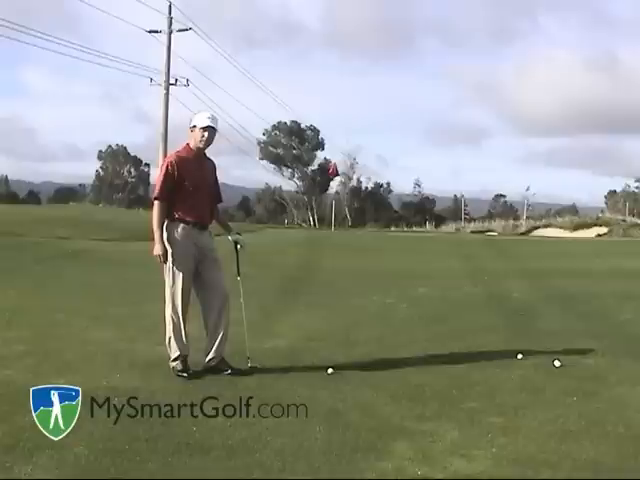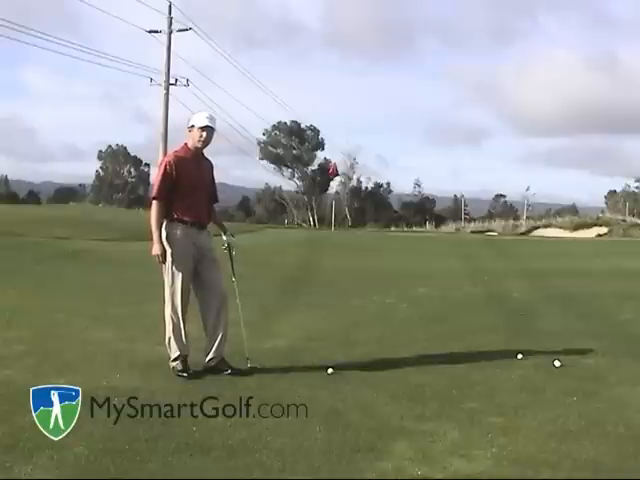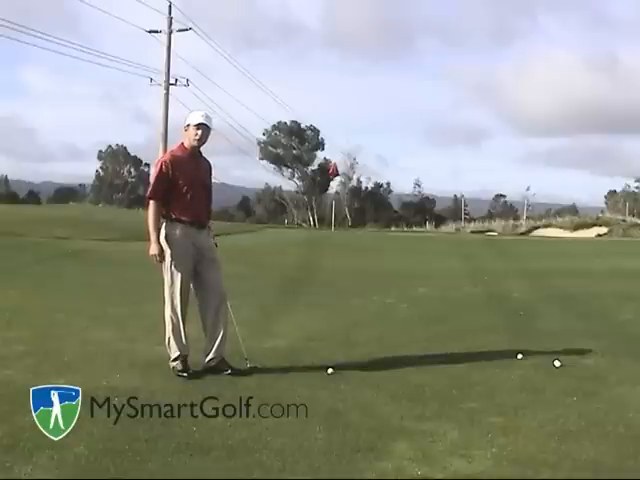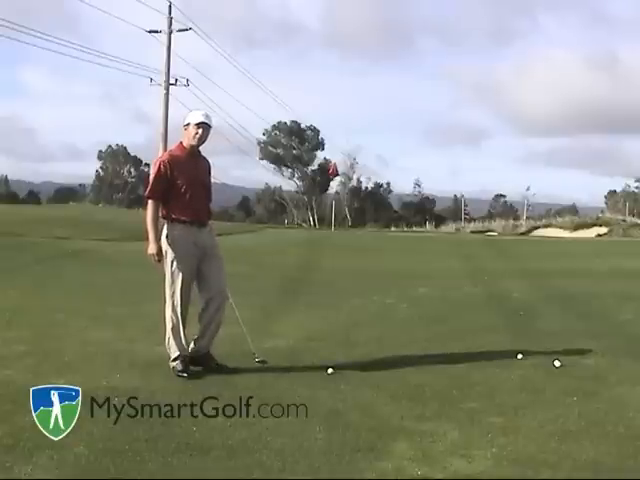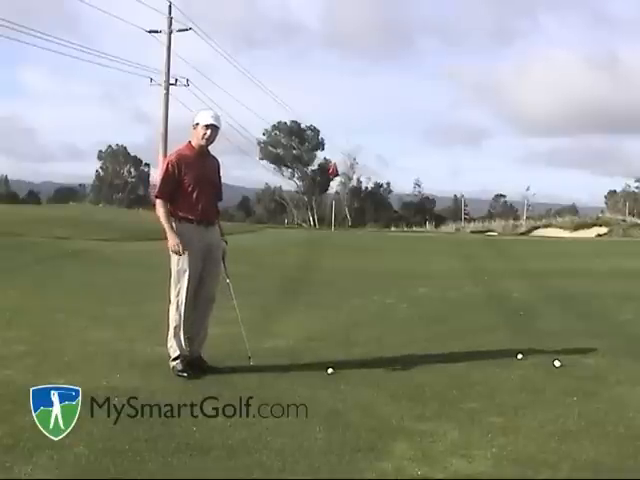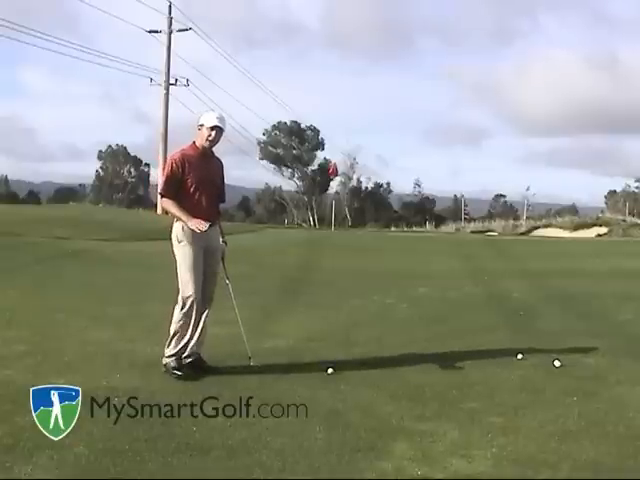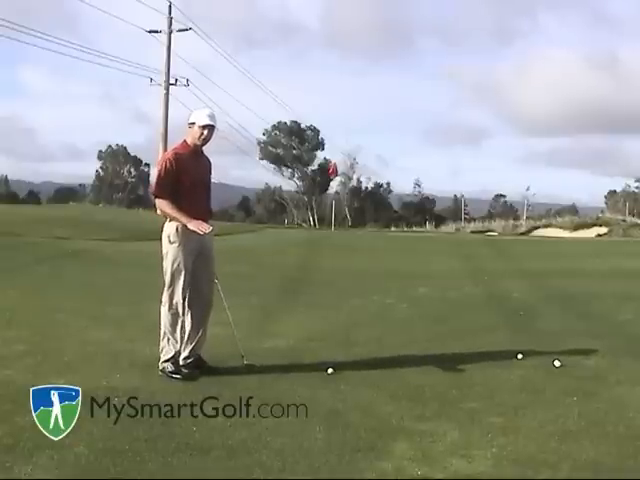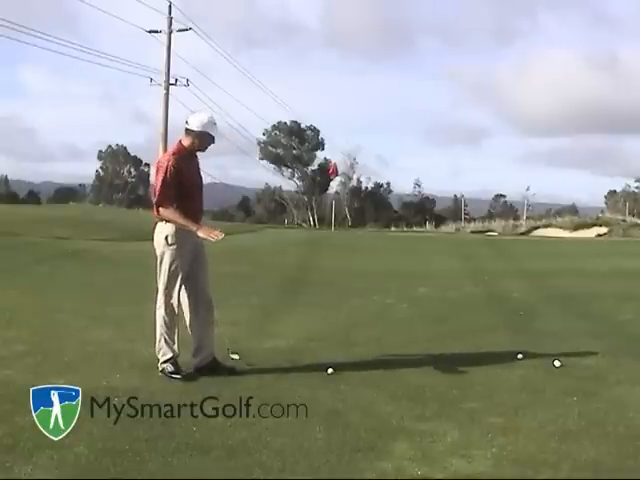
dt=0.5s
person 1, frame 1
left shoulder: (210, 166)
right shoulder: (175, 161)
right elbow: (159, 202)
left wrist: (229, 231)
right wrist: (158, 240)
left hip: (204, 236)
right hip: (180, 234)
left knee: (218, 296)
right knee: (178, 300)
left ankle: (215, 357)
right ankle: (178, 357)
person 1, frame 2
left shoulder: (207, 165)
right shoulder: (173, 161)
right elbow: (157, 201)
left wrist: (223, 229)
right wrist: (157, 240)
left hip: (203, 235)
right hip: (178, 234)
left knee: (216, 296)
right knee: (177, 300)
left ankle: (214, 357)
right ankle: (178, 357)
person 1, frame 3
left shoulder: (205, 165)
right shoulder: (169, 161)
right elbow: (154, 202)
left wrist: (210, 233)
right wrist: (154, 240)
left hip: (202, 235)
right hip: (177, 234)
left knee: (215, 295)
right knee: (177, 299)
left ankle: (214, 357)
right ankle: (178, 357)
person 1, frame 4
left shoulder: (204, 163)
right shoulder: (167, 161)
right elbow: (153, 201)
right wrist: (153, 239)
left hip: (205, 233)
right hip: (179, 233)
left knee: (217, 294)
right knee: (178, 299)
left ankle: (200, 350)
right ankle: (178, 357)
person 1, frame 5
left shoulder: (214, 163)
right shoulder: (176, 160)
right elbow: (161, 200)
left wrist: (221, 235)
right wrist: (171, 234)
left hip: (211, 233)
right hip: (186, 232)
left knee: (206, 298)
right knee: (182, 298)
left ankle: (194, 353)
right ankle: (178, 356)
person 1, frame 6
left shoulder: (217, 164)
right shoulder: (180, 159)
right elbow: (165, 199)
left wrist: (221, 235)
right wrist: (189, 220)
left hip: (212, 233)
right hip: (187, 232)
left knee: (205, 298)
right knee: (190, 294)
left ankle: (191, 354)
right ankle: (172, 355)
person 1, frame 7
left shoulder: (205, 161)
right shoulder: (172, 158)
right elbow: (161, 200)
right wrist: (189, 221)
left hip: (203, 233)
right hip: (179, 232)
left knee: (203, 298)
right knee: (175, 298)
left ankle: (190, 354)
right ankle: (168, 359)
person 1, frame 8
left shoulder: (192, 159)
right shoulder: (171, 161)
right elbow: (164, 207)
right wrist: (198, 228)
left hip: (192, 235)
right hip: (173, 235)
left knee: (201, 299)
right knee: (169, 299)
left ankle: (204, 359)
right ankle: (167, 359)
